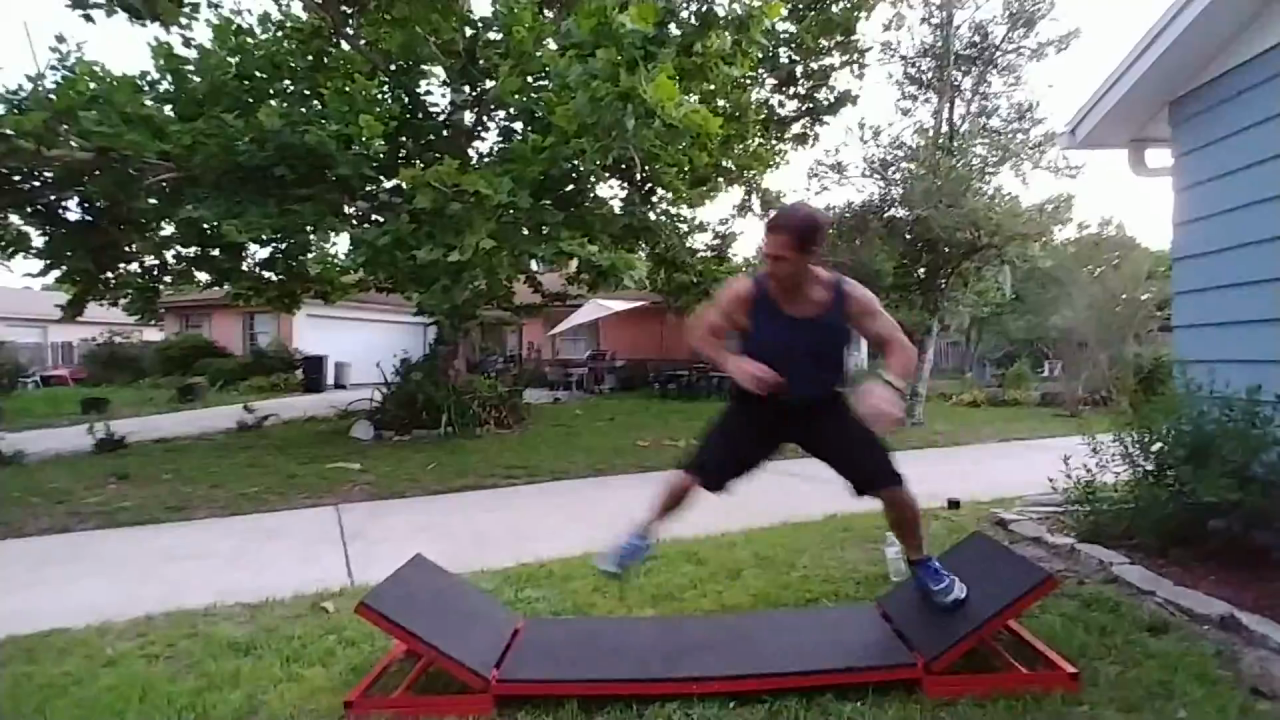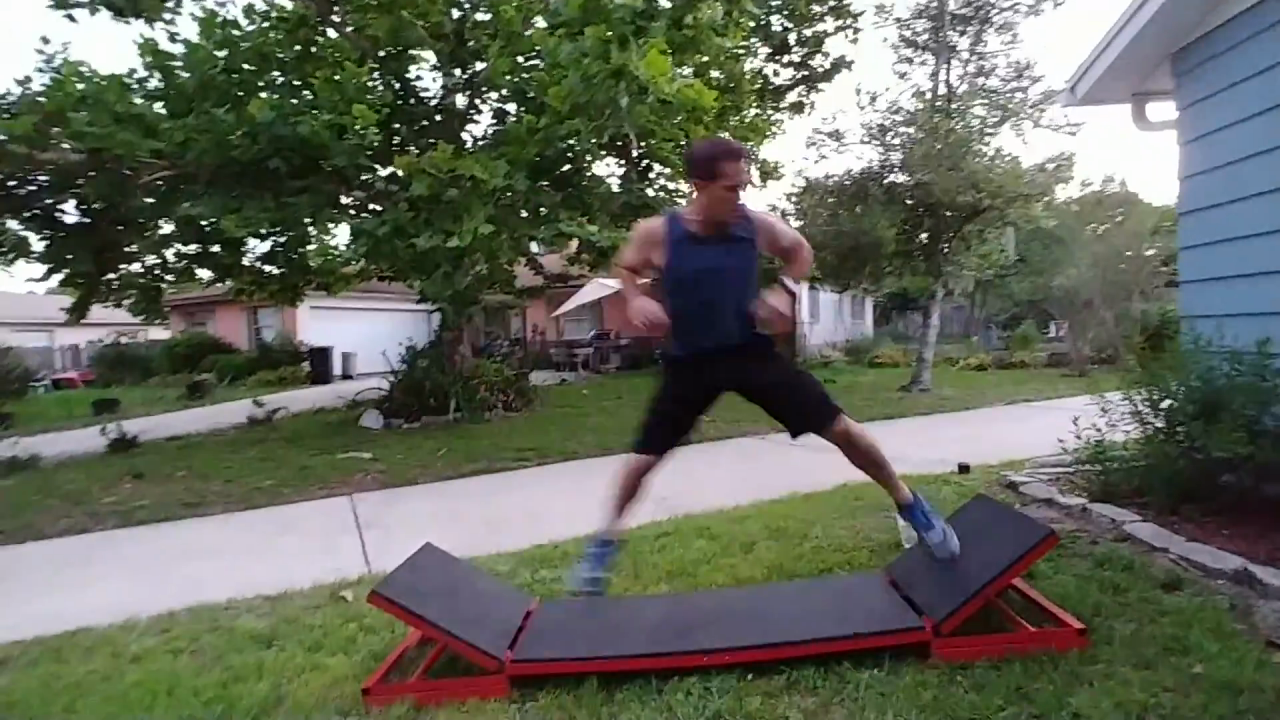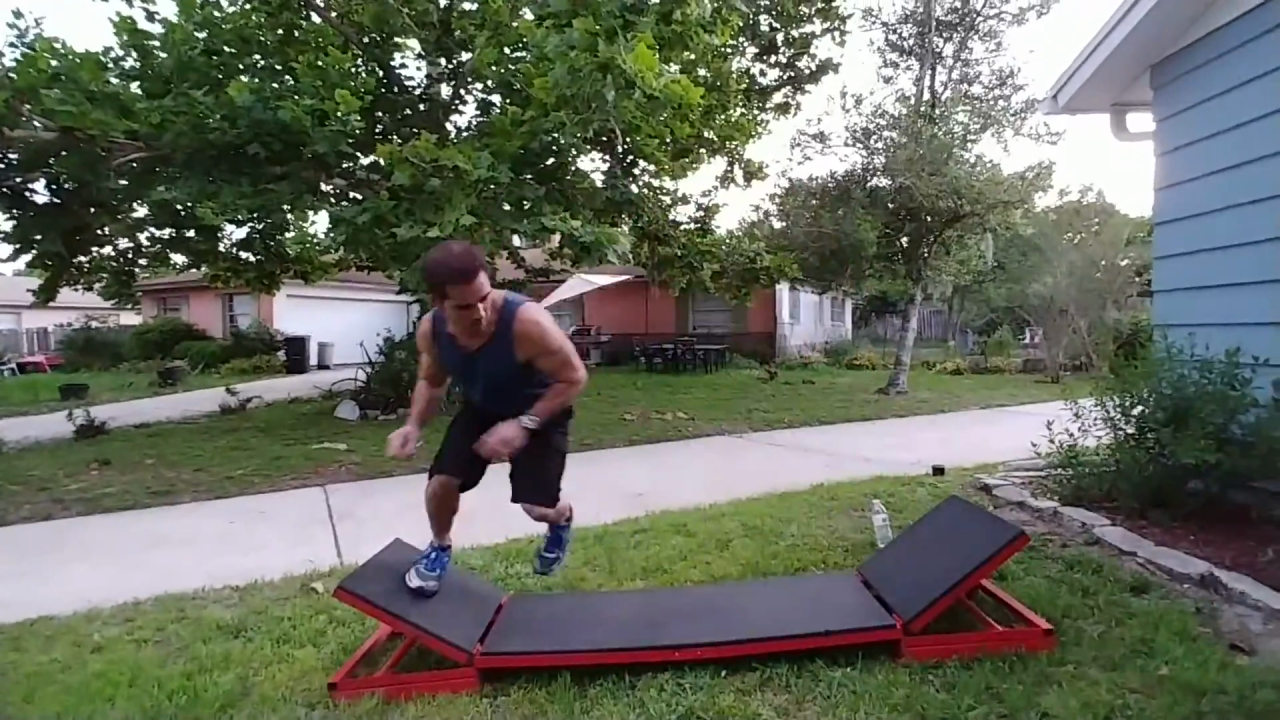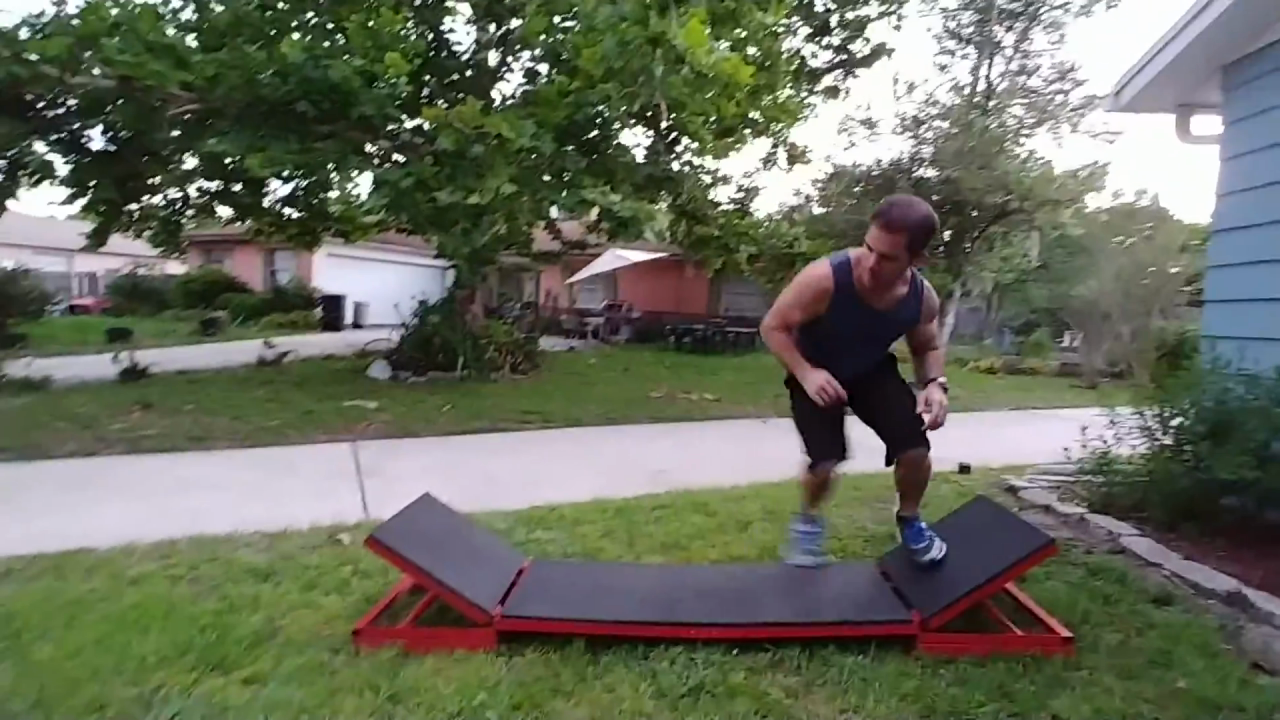
dt=1s
person 1, frame 1
left shoulder: (850, 298)
right shoulder: (743, 292)
left elbow: (900, 348)
right elbow: (700, 328)
left wrist: (886, 387)
right wrist: (732, 362)
left hip: (822, 406)
right hip: (758, 403)
left knee: (890, 486)
right knee: (696, 475)
left ankle: (921, 564)
right ankle: (644, 535)
person 1, frame 2
left shoulder: (755, 224)
right shoulder: (656, 233)
left elbow: (799, 250)
right elbow: (625, 267)
left wrist: (784, 290)
right wrist: (636, 301)
left hip: (751, 350)
right hip: (690, 361)
left knee: (837, 425)
right knee: (646, 455)
left ankle: (909, 505)
right ankle: (607, 540)
person 1, frame 3
left shoulder: (526, 321)
right shoulder: (431, 328)
left elbow: (573, 378)
right elbow: (431, 379)
left wrist: (523, 425)
right wrist: (413, 425)
left hip: (535, 413)
right hip: (482, 410)
left knee: (538, 506)
right knee: (444, 481)
left ankle: (561, 519)
right ankle: (439, 548)
person 1, frame 4
left shoulder: (923, 297)
right shoulder: (825, 277)
left elbow: (928, 346)
right elbow: (773, 327)
left wrist: (935, 384)
right wrist: (805, 373)
left hip: (873, 374)
right hip: (819, 376)
left knee: (915, 450)
right knee: (827, 460)
left ankle: (909, 519)
right ankle: (808, 518)
